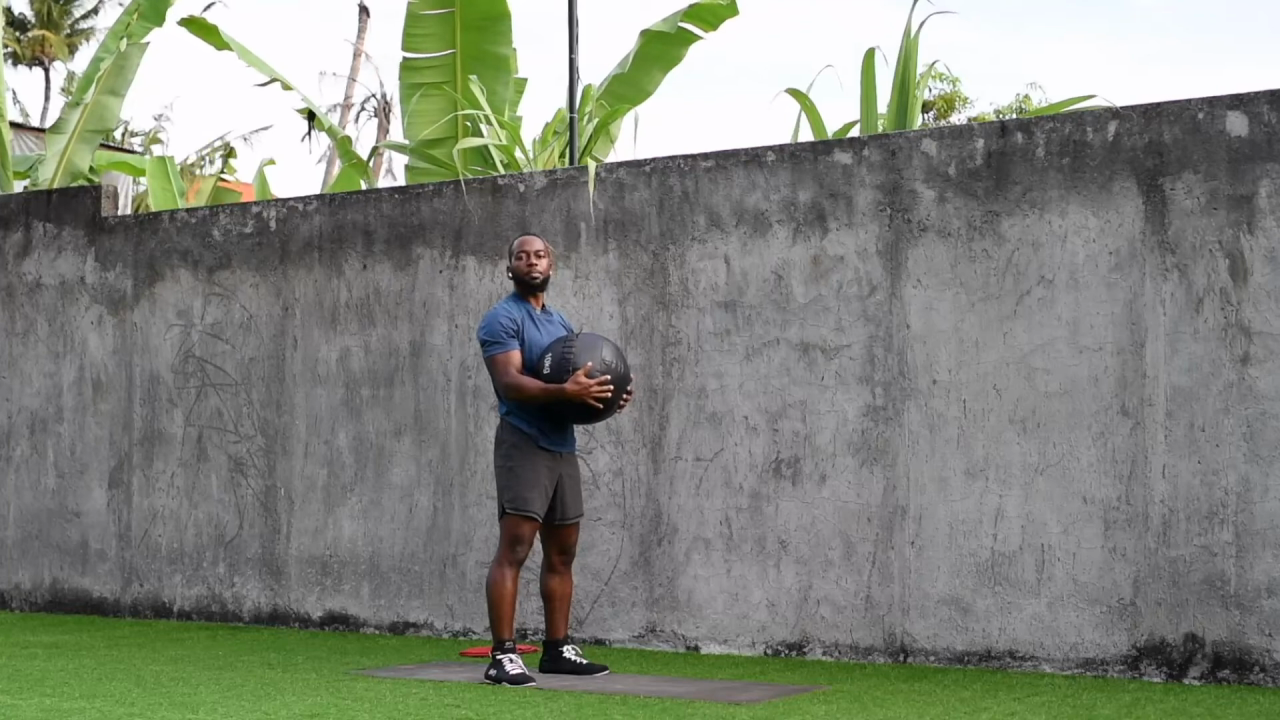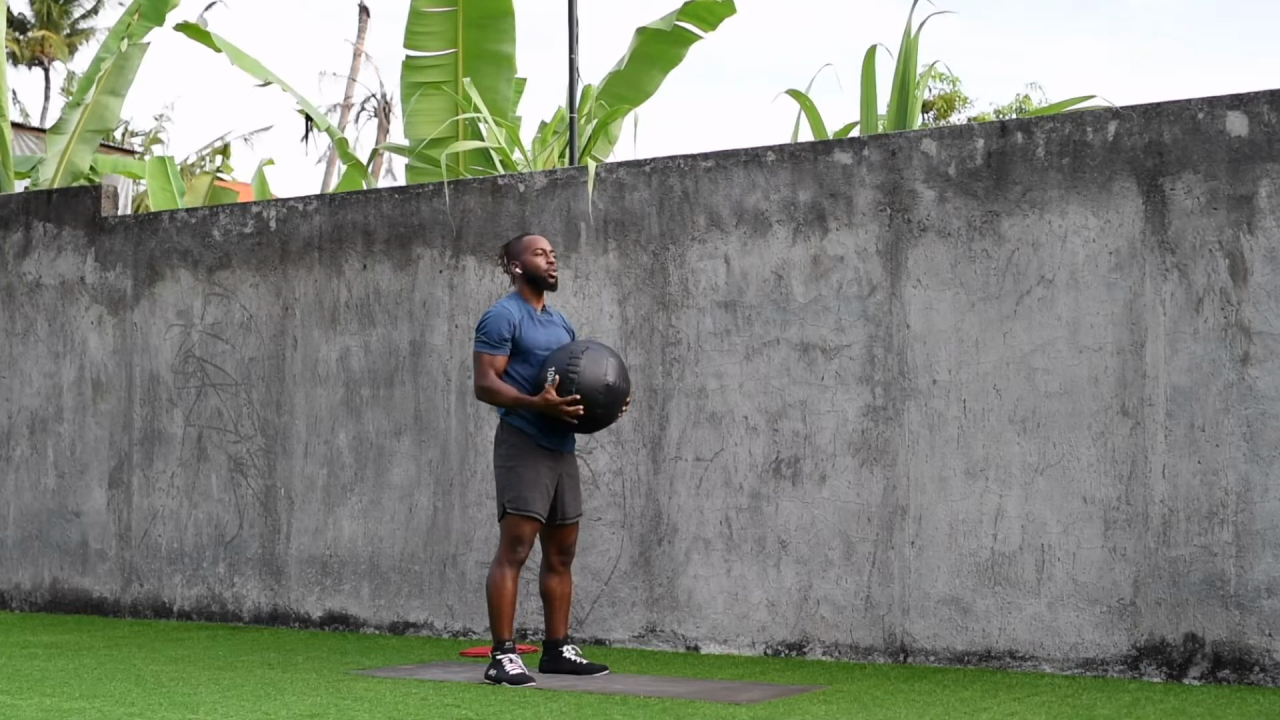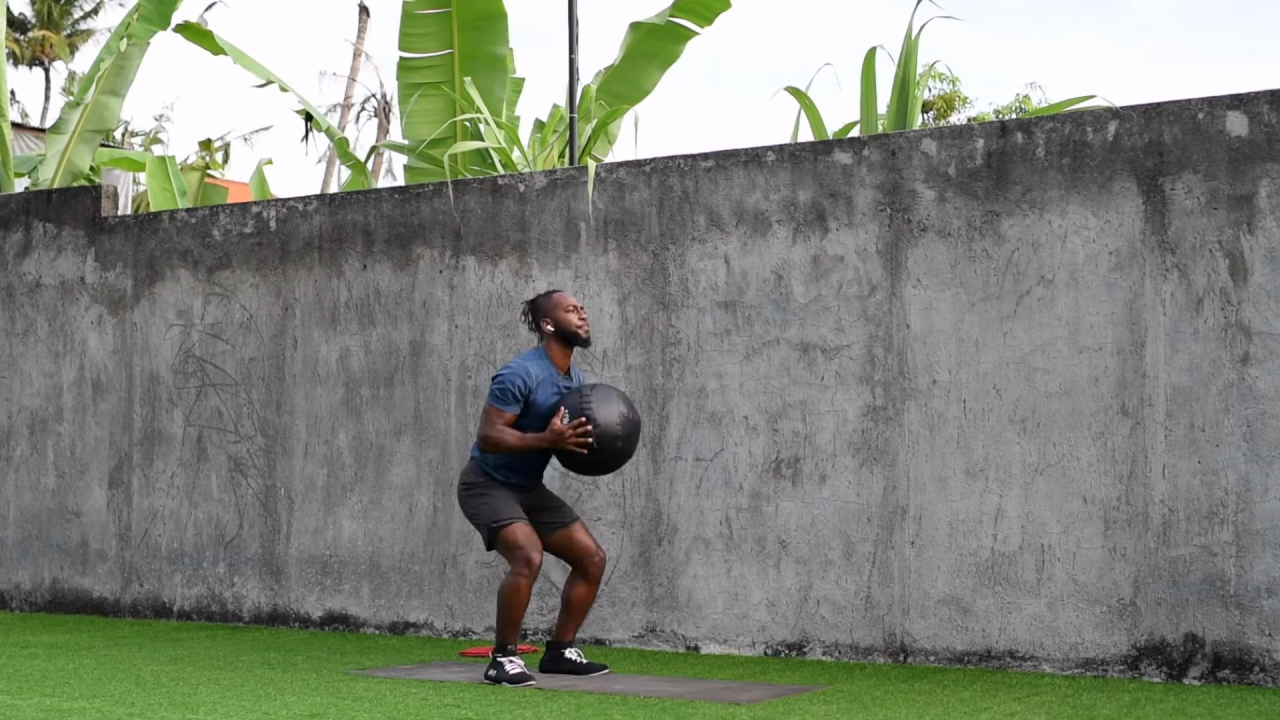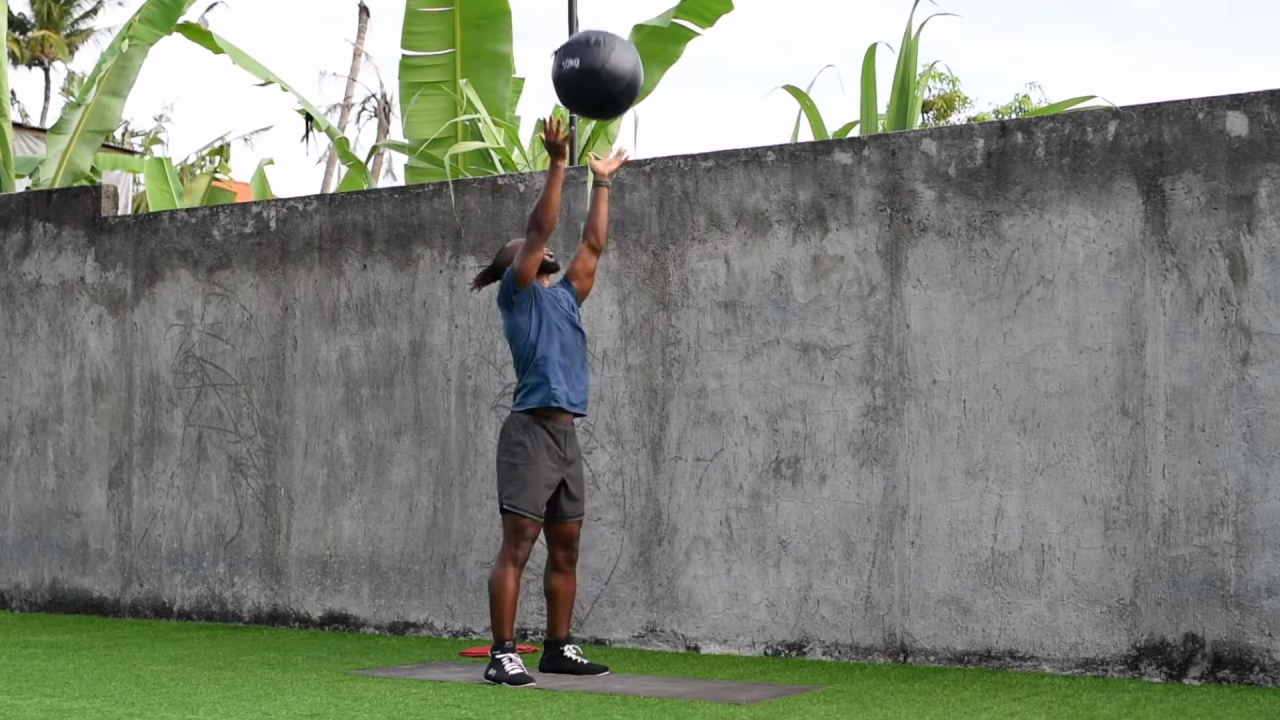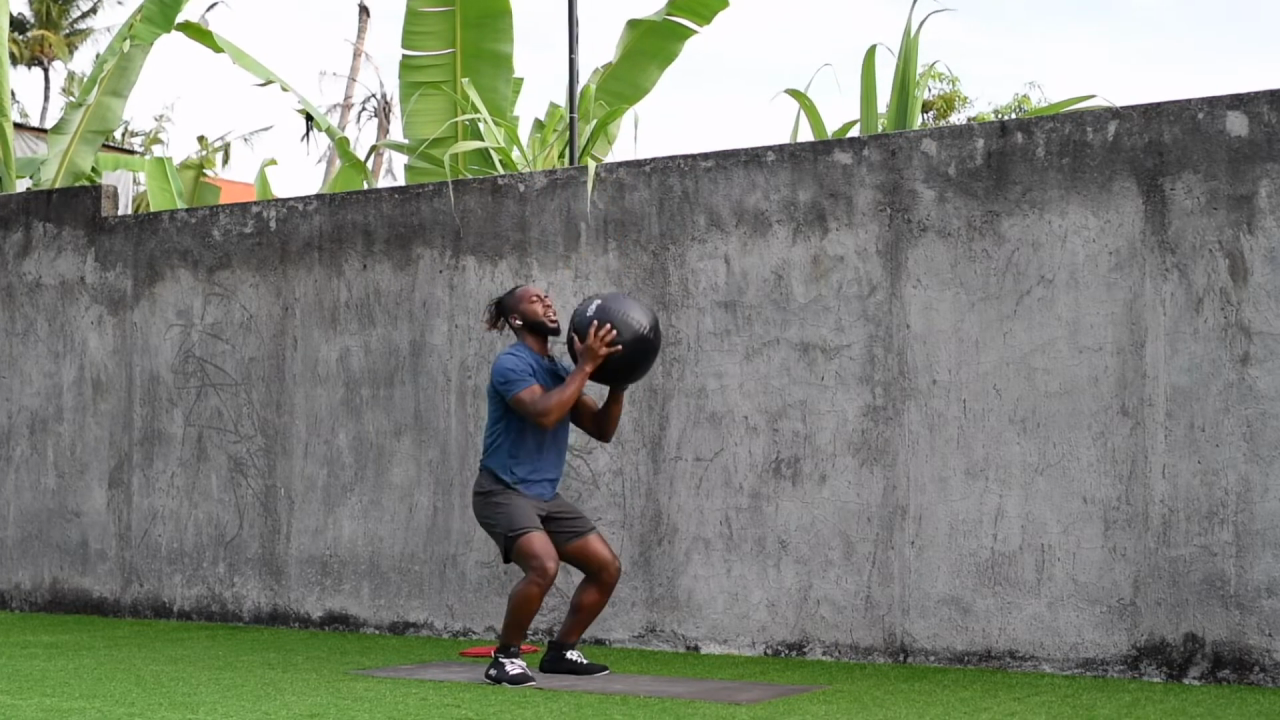
dt=1s
person 1, frame 1
left shoulder: (561, 321)
right shoulder: (502, 318)
right elbow: (509, 381)
left wrist: (603, 394)
right wrist: (565, 391)
left hip: (563, 446)
right hip: (524, 444)
left knee: (562, 553)
right knee: (513, 550)
left ankle: (558, 649)
right ankle: (502, 655)
person 1, frame 2
left shoulder: (561, 322)
right shoulder: (502, 316)
right elbow: (485, 384)
right wrist: (537, 404)
left hip: (562, 446)
right hip: (524, 444)
left knee: (561, 554)
right knee: (514, 549)
left ankle: (558, 648)
right ankle: (503, 655)
person 1, frame 3
left shoulder: (574, 378)
right shoulder: (521, 373)
left elbow: (565, 434)
right elbow: (489, 436)
left wrist: (587, 443)
right wrist: (548, 439)
left hip: (530, 488)
right hip: (489, 485)
left knee: (592, 558)
right knee: (528, 557)
left ankle: (560, 650)
right ankle: (503, 657)
person 1, frame 4
left shoulder: (563, 297)
right shoulder: (517, 293)
left elbow: (592, 243)
right elbow: (539, 229)
left wrist: (602, 183)
right wrist: (557, 161)
left hip: (565, 436)
right hip: (532, 432)
left knee: (565, 554)
right knee: (517, 549)
left ankle: (559, 648)
right ankle: (502, 654)
person 1, frame 5
left shoulder: (560, 370)
right shoulder: (510, 364)
left elbow: (603, 430)
right elbow: (545, 414)
left wrist: (618, 380)
right wrist: (587, 364)
left hip: (546, 495)
right hip: (504, 492)
left knee: (607, 566)
right knee: (543, 566)
left ankle: (561, 650)
right ankle: (505, 656)
